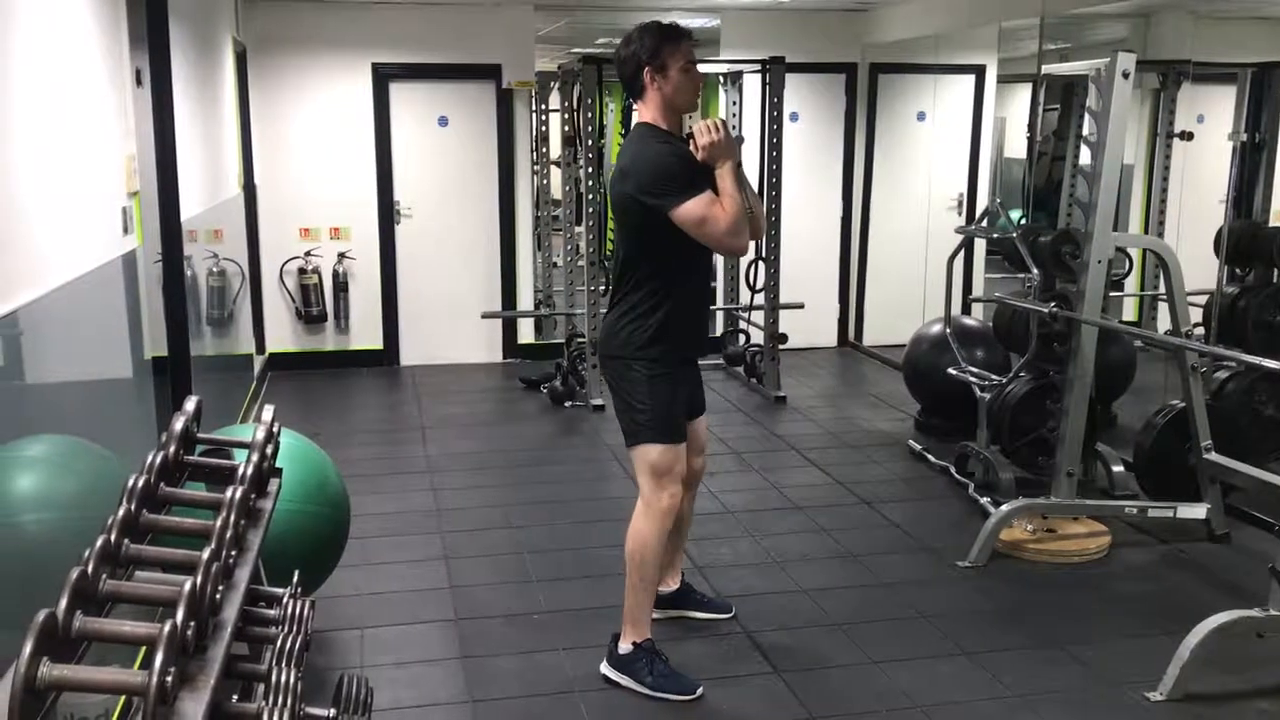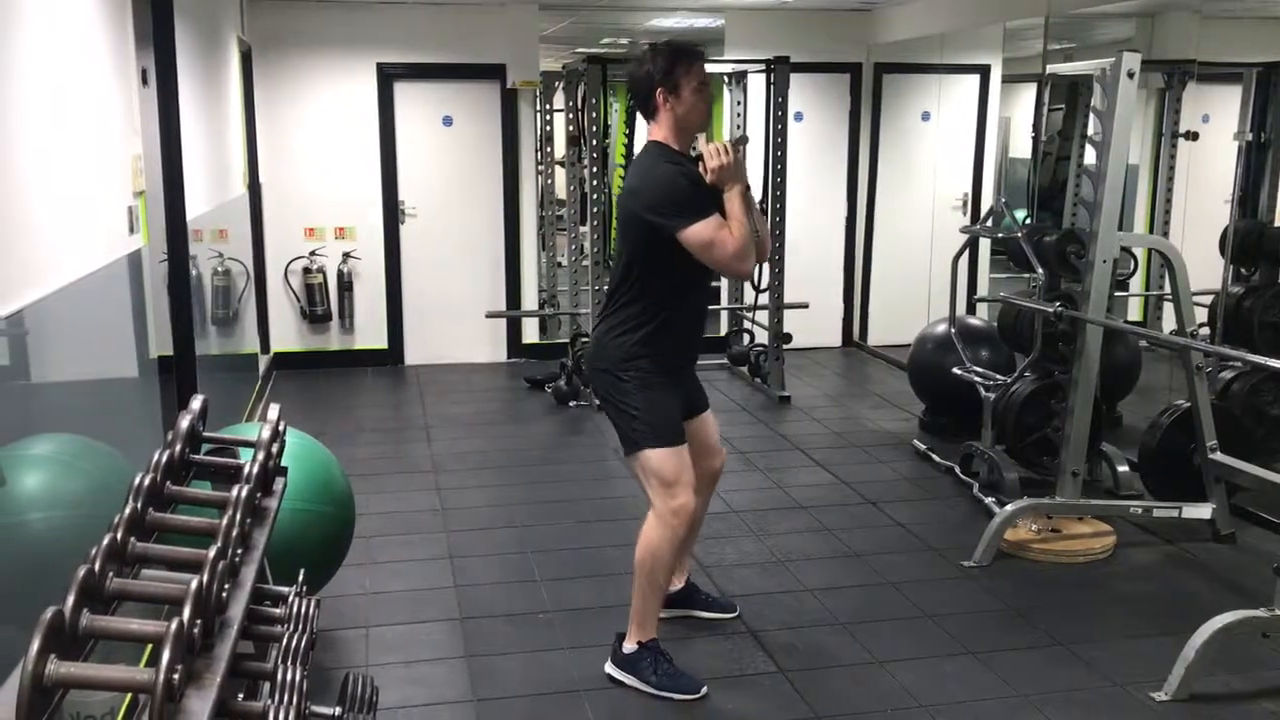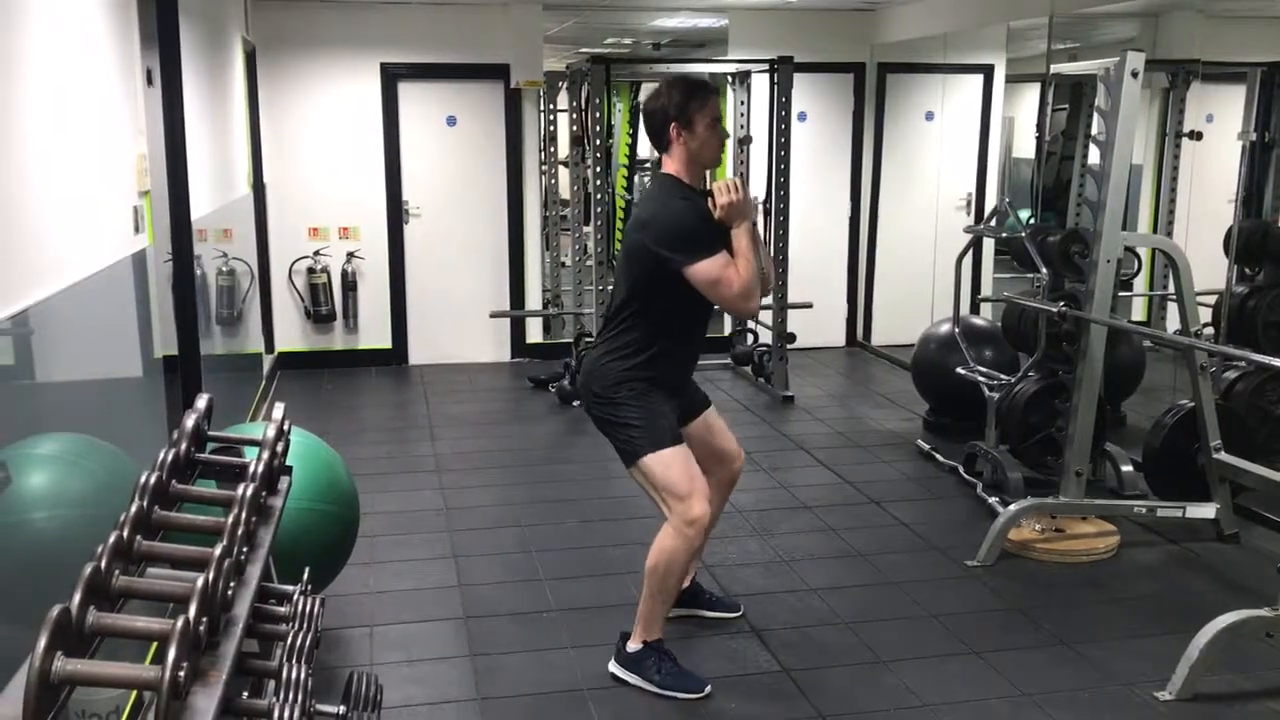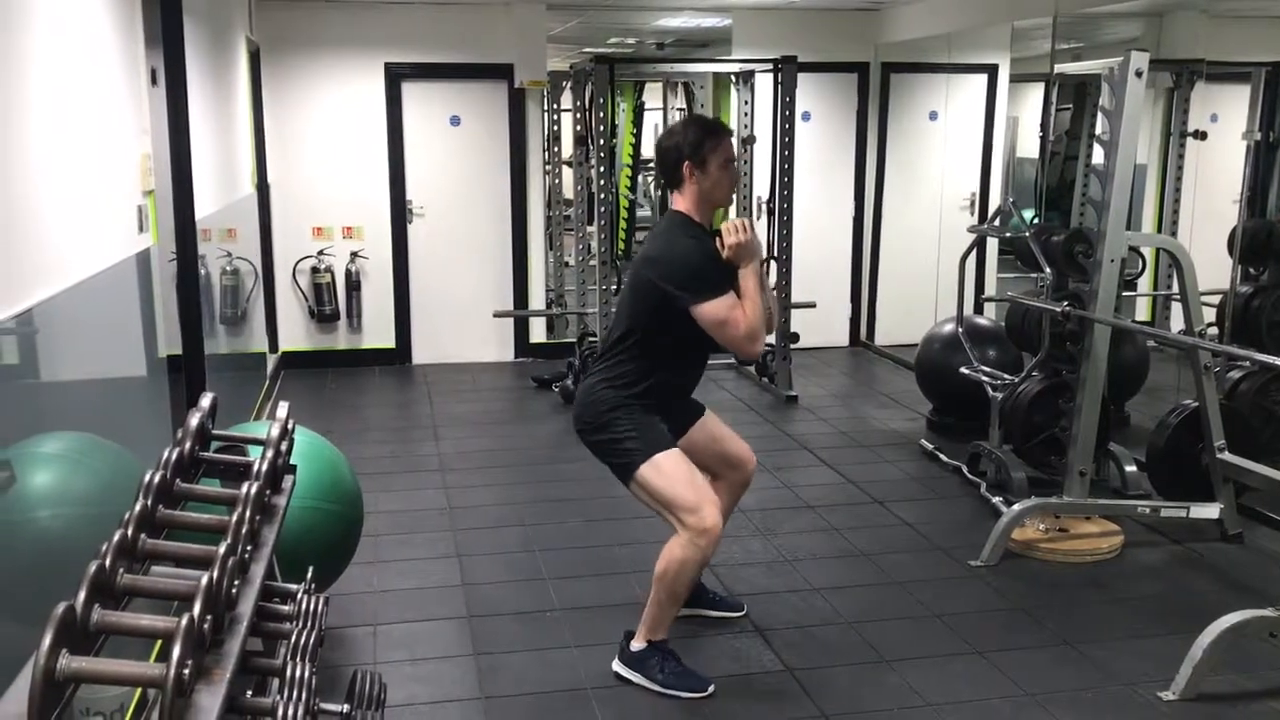
dt=0.4s
person 1, frame 1
left shoulder: (678, 148)
right shoulder: (652, 158)
left elbow: (753, 228)
right elbow: (731, 237)
left wrist: (726, 165)
right wrist: (723, 165)
left hip: (671, 343)
right hip: (641, 350)
left knee: (692, 467)
right knee: (662, 492)
left ankle: (669, 587)
right ankle: (630, 650)
person 1, frame 2
left shoulder: (686, 170)
right shoulder: (661, 179)
left elbow: (758, 250)
right elbow: (737, 262)
left wrist: (734, 187)
right wrist: (731, 187)
left hip: (664, 354)
right hip: (630, 363)
left knee: (709, 465)
right knee: (677, 500)
left ankle: (675, 587)
right ankle: (634, 650)
person 1, frame 3
left shoulder: (697, 202)
right shoulder: (671, 213)
left elbow: (760, 287)
right elbow: (744, 302)
left wrist: (741, 223)
right wrist: (740, 225)
left hip: (660, 372)
right hip: (621, 383)
left knee: (727, 463)
right knee: (692, 509)
left ankle: (679, 587)
right ankle: (638, 649)
person 1, frame 4
left shoulder: (700, 239)
right shoulder: (680, 253)
left elbow: (762, 323)
right elbow: (749, 343)
left wrist: (747, 263)
right wrist: (746, 265)
left hip: (656, 396)
right hip: (614, 409)
left knee: (739, 465)
right knee: (702, 520)
left ankle: (684, 587)
right ankle: (642, 649)
